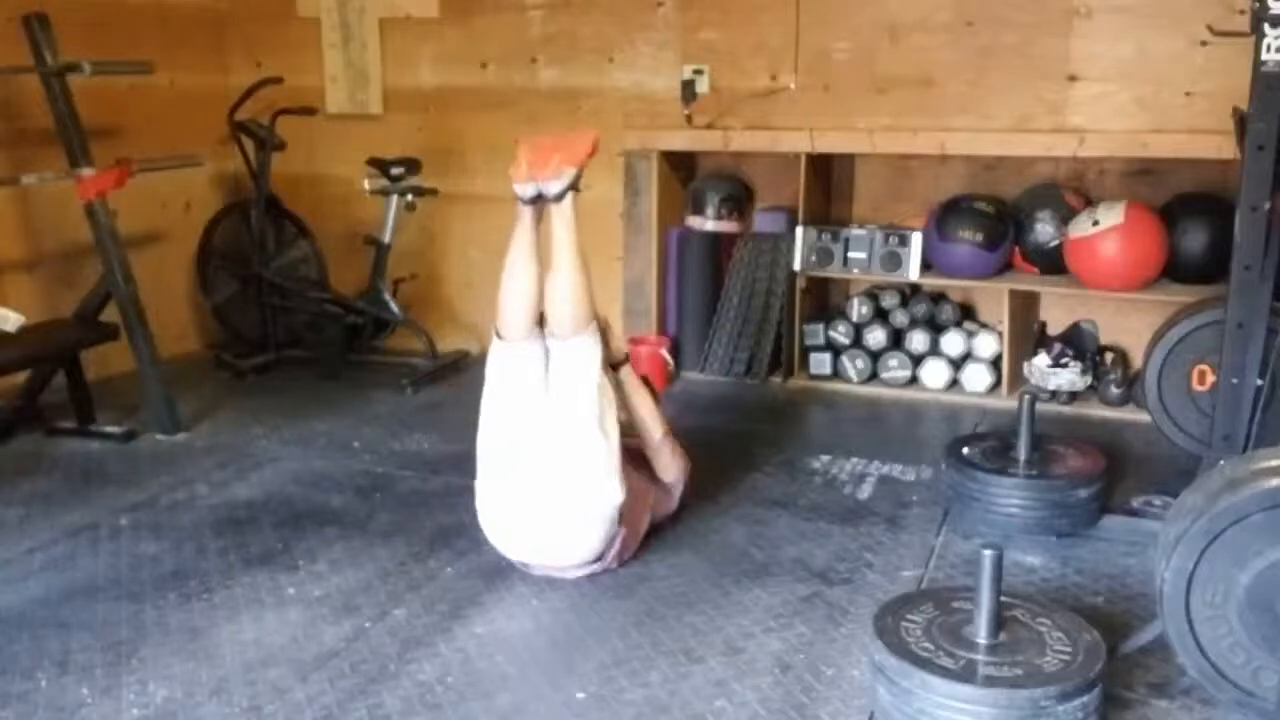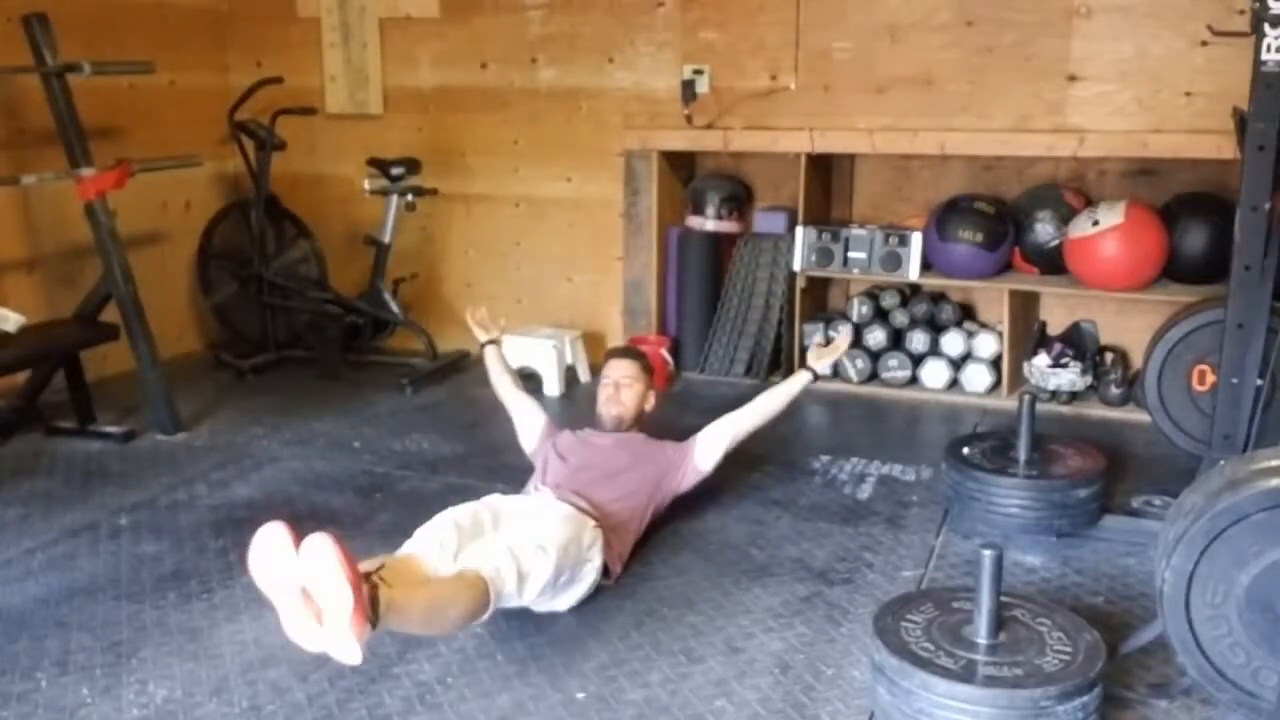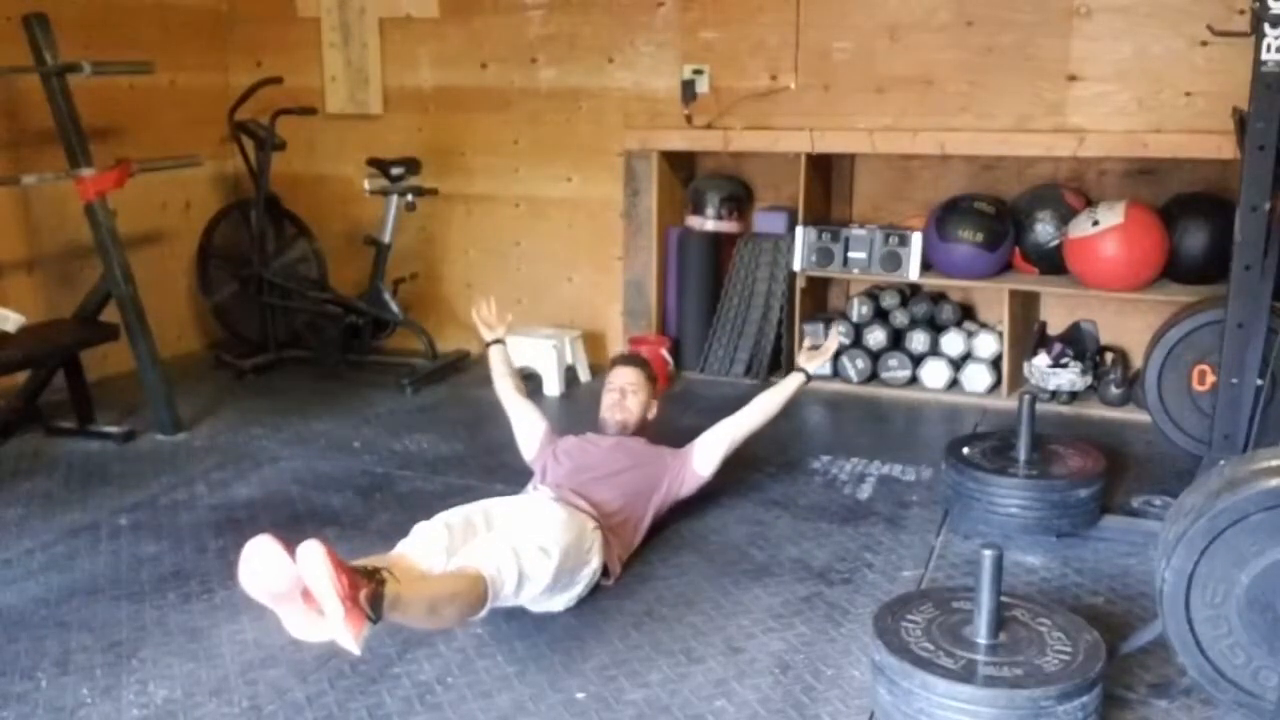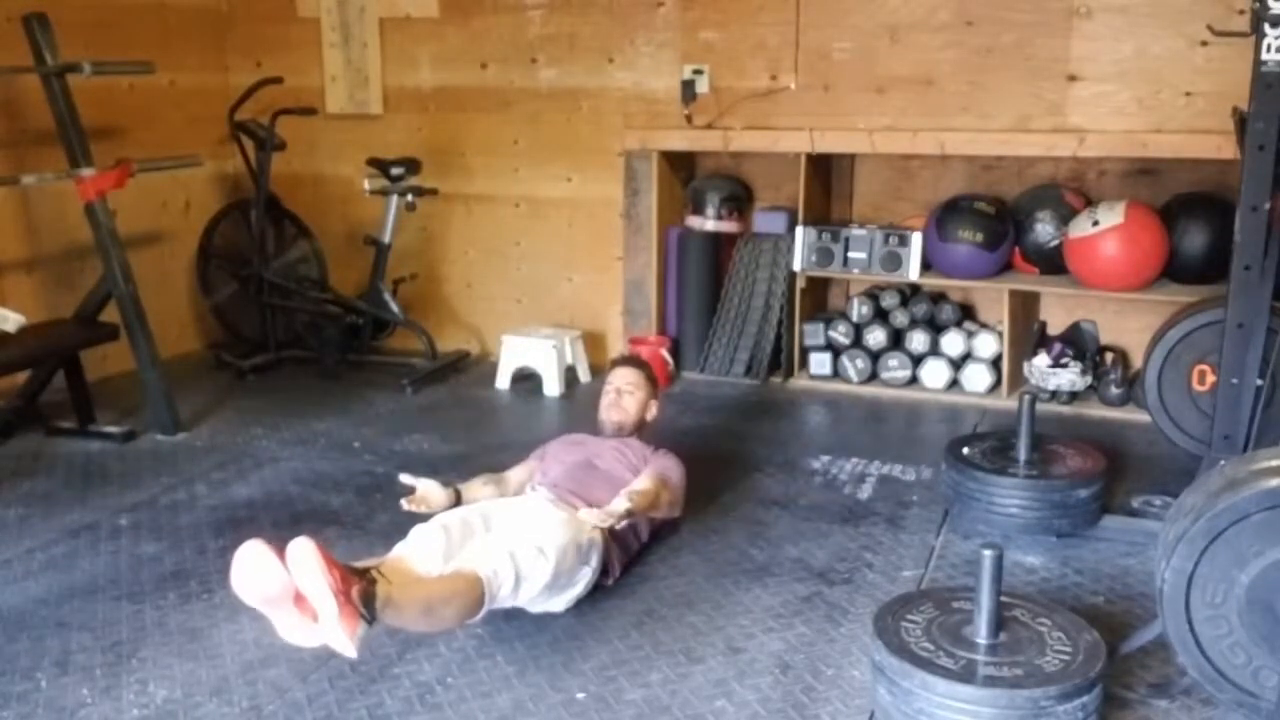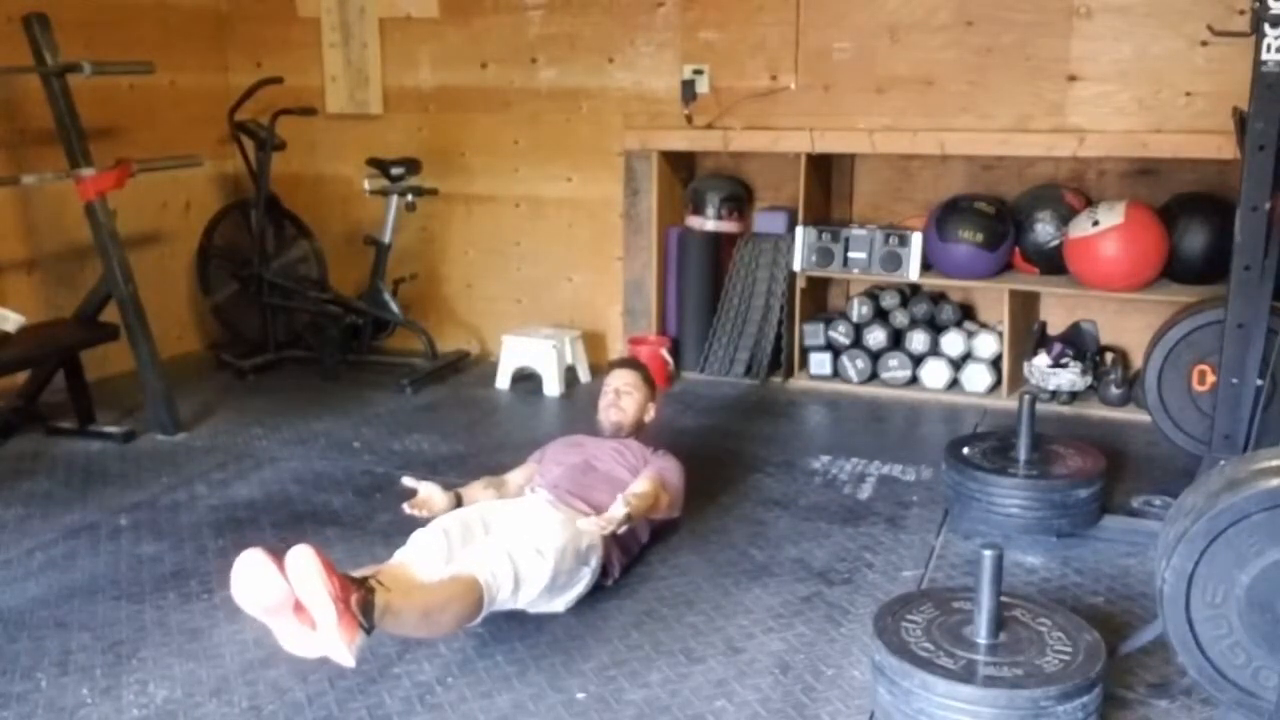
dt=1s
person 1, frame 1
left shoulder: (661, 465)
right shoulder: (578, 441)
left elbow: (657, 436)
left wrist: (616, 360)
left hip: (580, 523)
left knee: (576, 346)
right knee: (515, 341)
person 1, frame 2
left shoulder: (665, 458)
right shoulder: (562, 442)
left elbow: (736, 423)
right elbow: (514, 399)
left wrist: (808, 371)
right wrist: (491, 345)
left hip: (572, 535)
right hip: (511, 510)
left knee: (479, 576)
right knee: (431, 547)
left ankle: (361, 610)
right ankle: (322, 605)
person 1, frame 3
left shoulder: (666, 464)
right shoulder: (562, 448)
left elbow: (736, 426)
right elbow: (516, 403)
left wrist: (799, 373)
right wrist: (496, 344)
left hip: (573, 531)
right hip: (511, 510)
left knee: (478, 573)
right knee: (424, 548)
left ankle: (365, 602)
right ankle: (323, 601)
person 1, frame 4
left shoulder: (661, 464)
right shoulder: (565, 444)
left elbow: (648, 497)
right elbow: (505, 481)
left wrist: (618, 511)
right wrist: (452, 495)
left hip: (572, 532)
right hip: (510, 511)
left knee: (477, 574)
right knee: (423, 549)
left ankle: (361, 603)
right ankle: (313, 603)
person 1, frame 5
left shoulder: (659, 463)
right shoulder: (564, 444)
left elbow: (647, 497)
right elbow: (506, 483)
left wrist: (620, 514)
right wrist: (453, 497)
left hip: (573, 532)
right hip: (511, 511)
left knee: (476, 577)
right knee: (421, 557)
left ankle: (360, 612)
right ankle: (316, 615)
